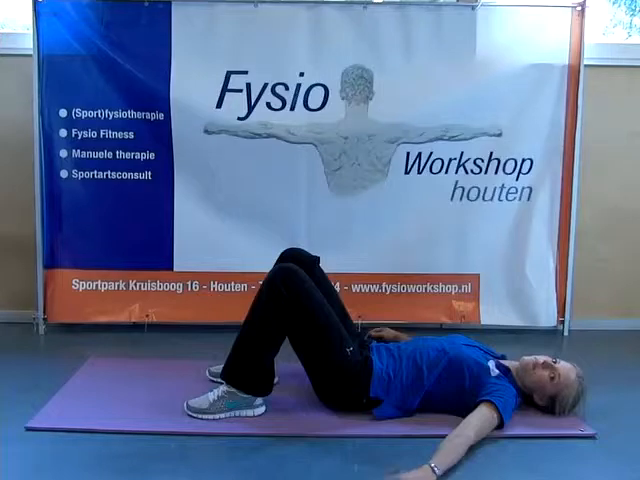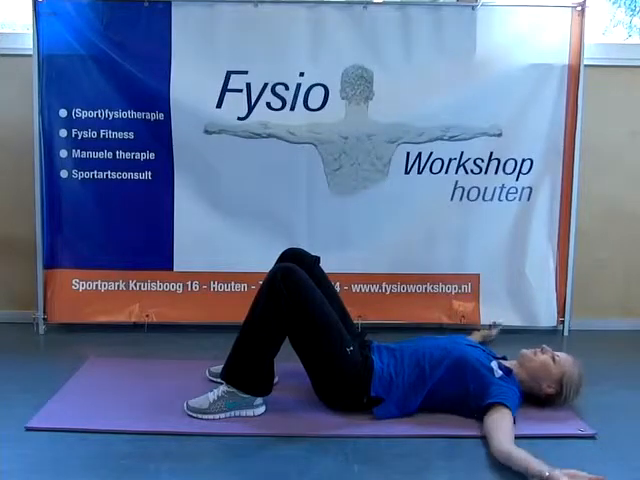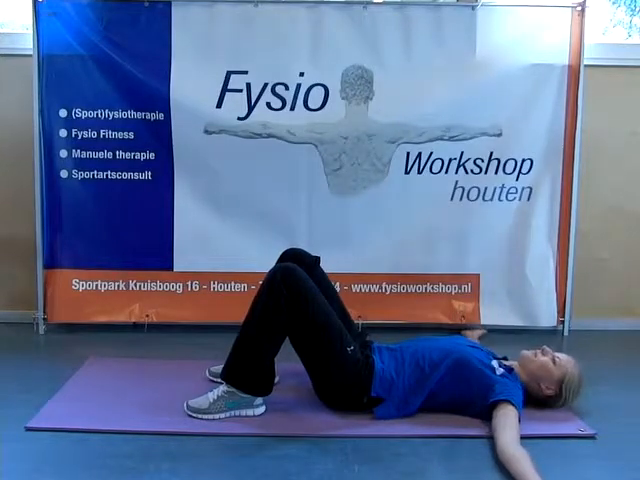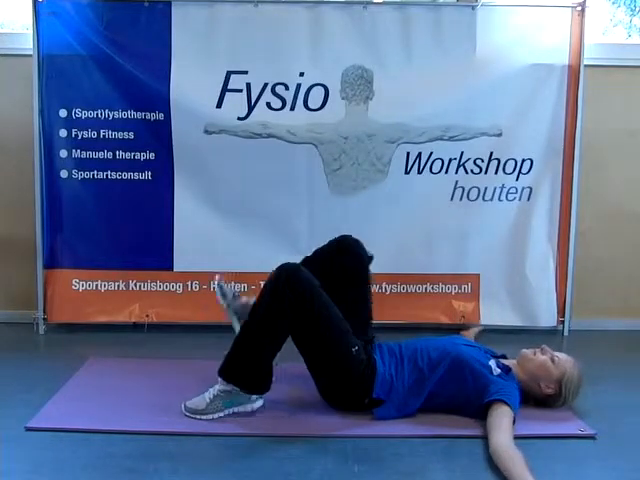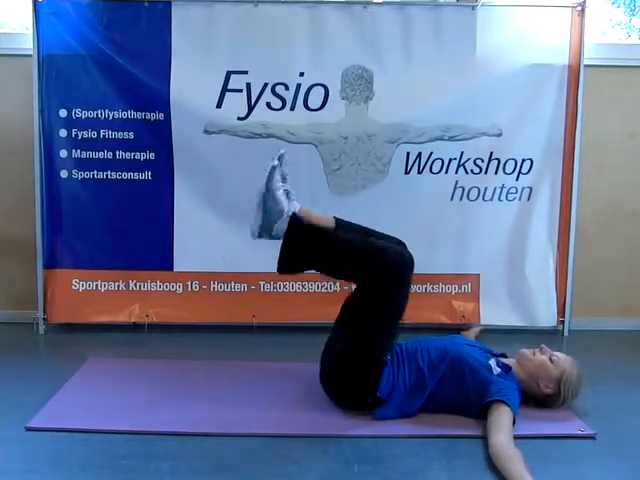
dt=0.5s
person 1, frame 1
left shoulder: (503, 392)
right shoulder: (495, 360)
left elbow: (468, 434)
right wrist: (401, 337)
left hip: (356, 383)
right hip: (367, 354)
left knee: (285, 280)
right knee: (296, 259)
left ankle: (244, 391)
right ankle: (251, 368)
person 1, frame 2
left shoulder: (503, 390)
right shoulder: (496, 363)
left elbow: (502, 445)
right wrist: (475, 338)
left hip: (356, 382)
right hip: (366, 355)
left knee: (285, 279)
right knee: (296, 259)
left ankle: (243, 392)
right ankle: (248, 367)
person 1, frame 3
left shoulder: (507, 389)
right shoulder: (495, 364)
left elbow: (508, 445)
right wrist: (469, 340)
left hip: (357, 383)
right hip: (366, 355)
left knee: (285, 280)
right knee: (296, 259)
left ankle: (242, 392)
right ankle: (250, 368)
person 1, frame 4
left shoulder: (504, 388)
right shoulder: (494, 361)
left elbow: (501, 443)
right wrist: (468, 334)
left hip: (357, 382)
right hip: (369, 357)
left knee: (291, 282)
right knee: (348, 249)
left ankle: (241, 387)
right ankle: (255, 314)
person 1, frame 5
left shoulder: (505, 389)
right shoulder: (496, 362)
left elbow: (500, 443)
left hip: (356, 381)
left knee: (393, 262)
right knee: (391, 253)
left ankle: (285, 224)
right ankle: (289, 215)
person 2, frame 1
left shoulder: (324, 132)
right shoulder: (389, 132)
left elbow: (268, 129)
right elbow: (442, 132)
left wrist: (220, 127)
right wrist: (486, 130)
person 2, frame 2
left shoulder: (324, 132)
right shoulder: (389, 132)
left elbow: (268, 129)
right elbow: (443, 132)
left wrist: (220, 127)
right wrist: (487, 130)
person 2, frame 3
left shoulder: (323, 133)
right shoulder: (390, 132)
left elbow: (268, 129)
right elbow: (443, 131)
left wrist: (220, 127)
right wrist: (486, 131)
person 2, frame 4
left shoulder: (323, 133)
right shoulder: (390, 132)
left elbow: (268, 129)
right elbow: (443, 132)
left wrist: (220, 127)
right wrist: (486, 130)
person 2, frame 5
left shoulder: (324, 133)
right shoulder: (390, 132)
left elbow: (268, 130)
right elbow: (444, 132)
left wrist: (220, 127)
right wrist: (486, 130)
